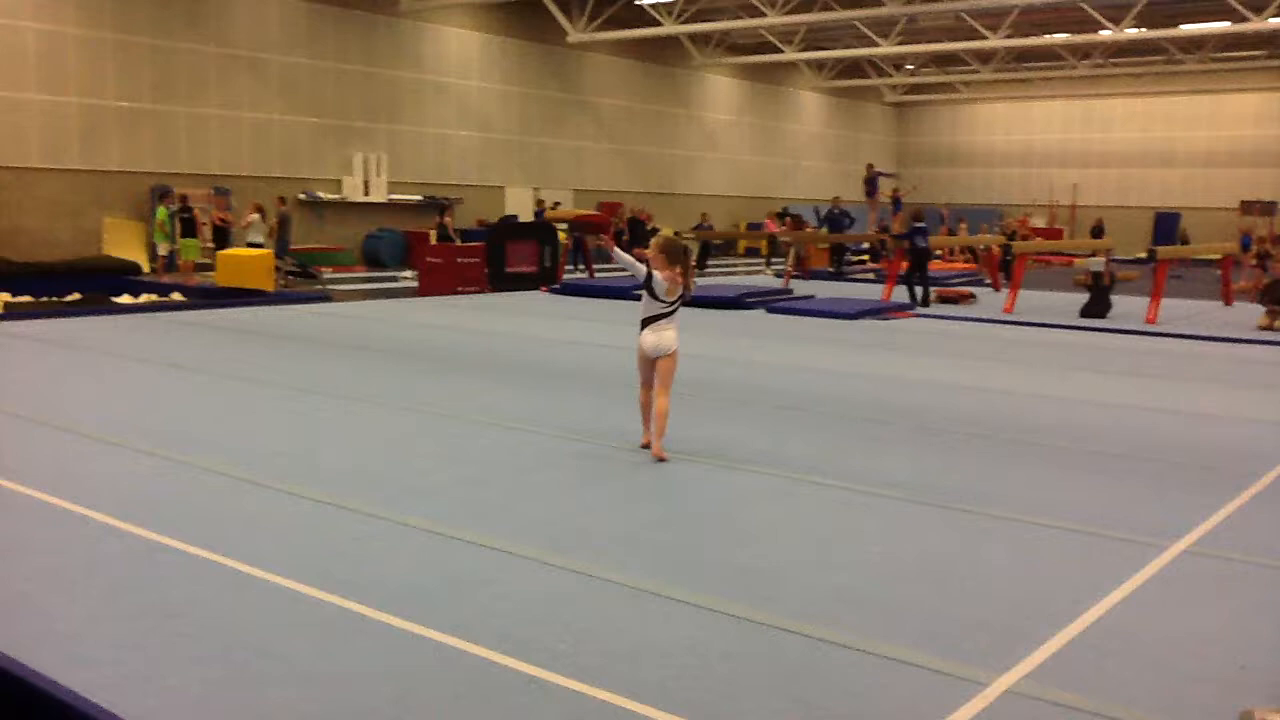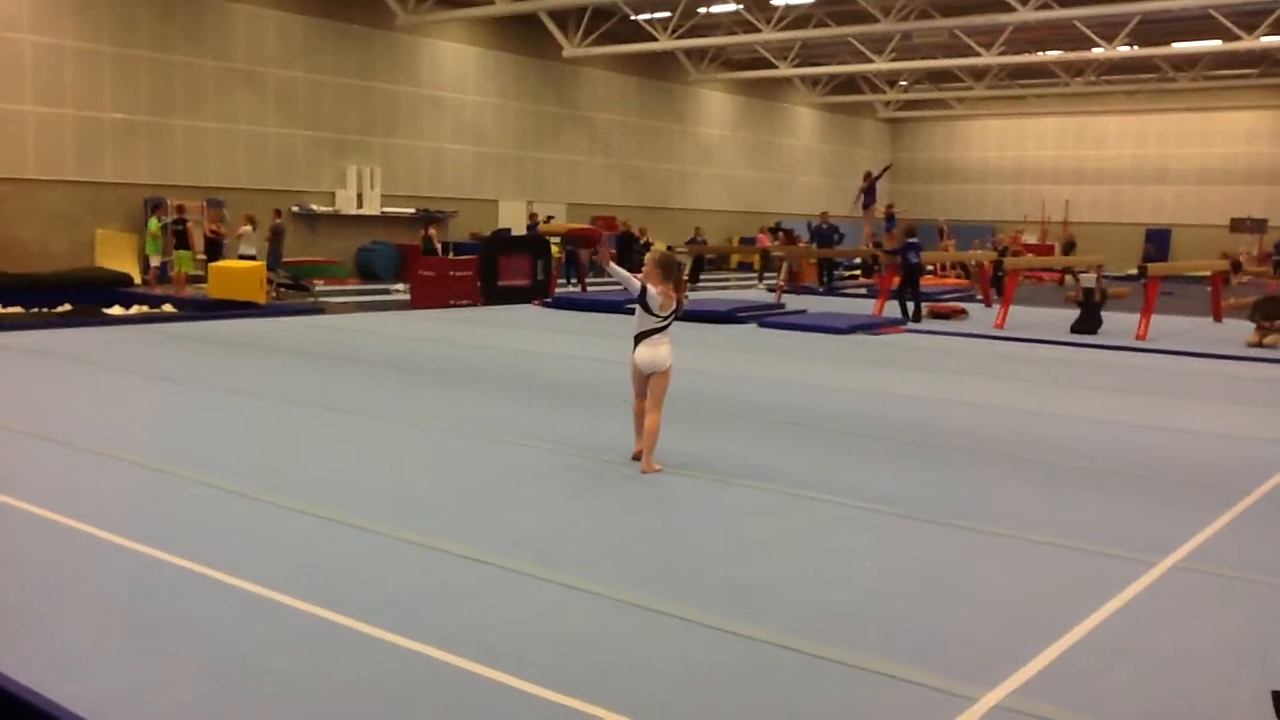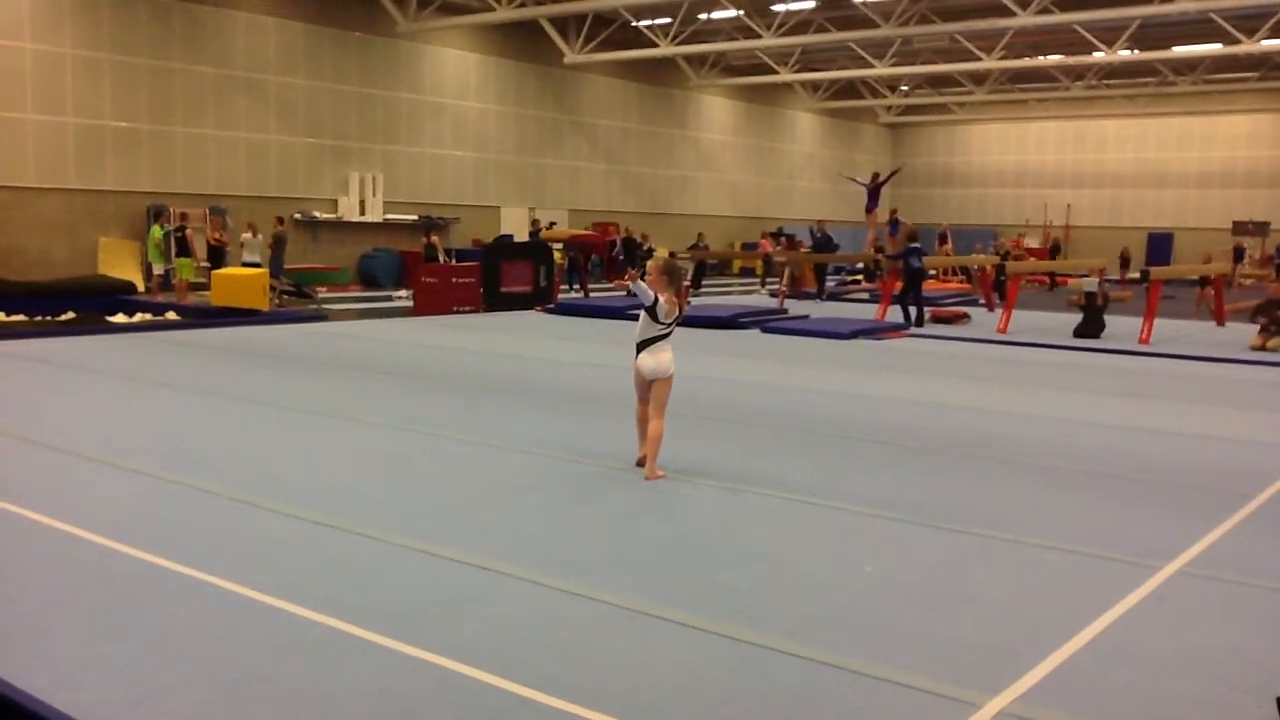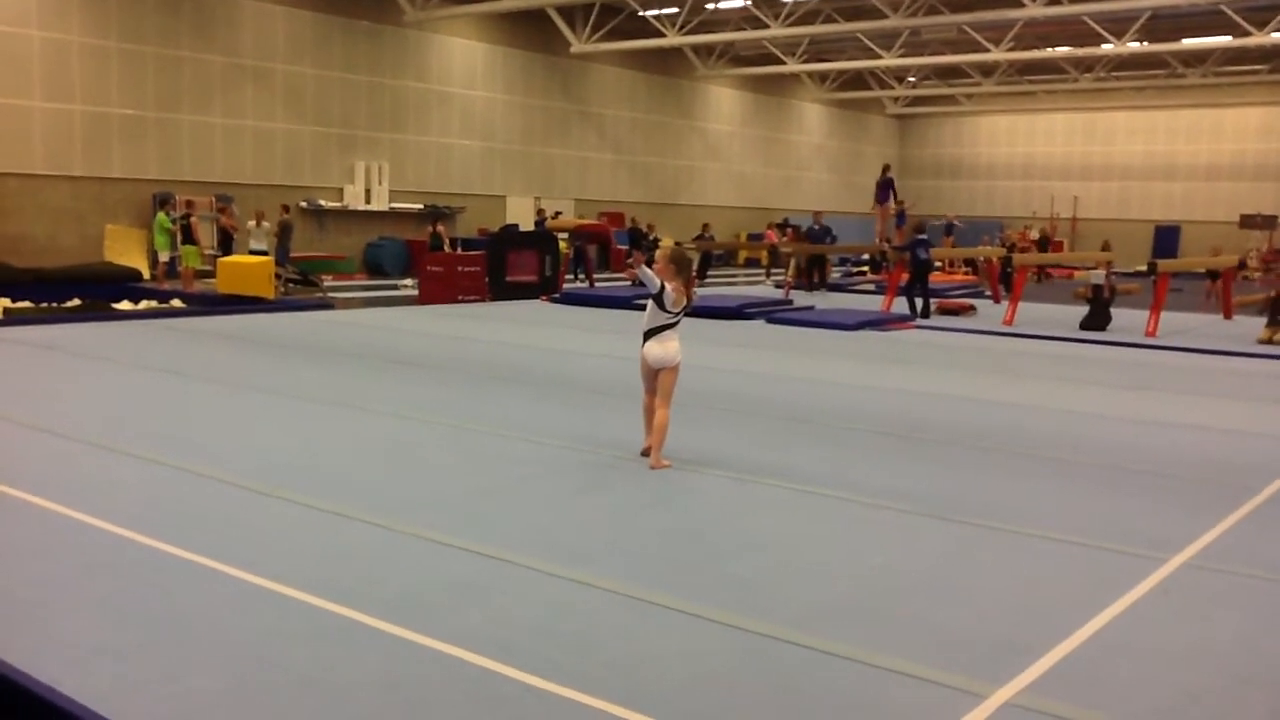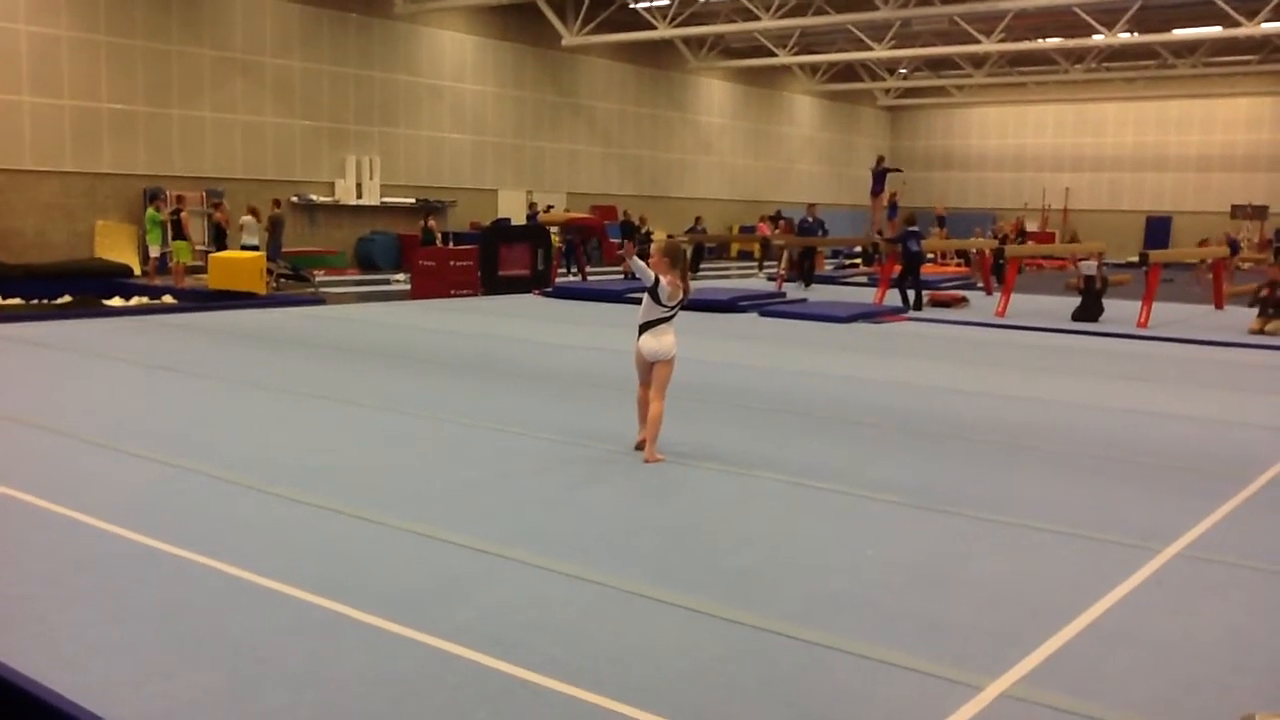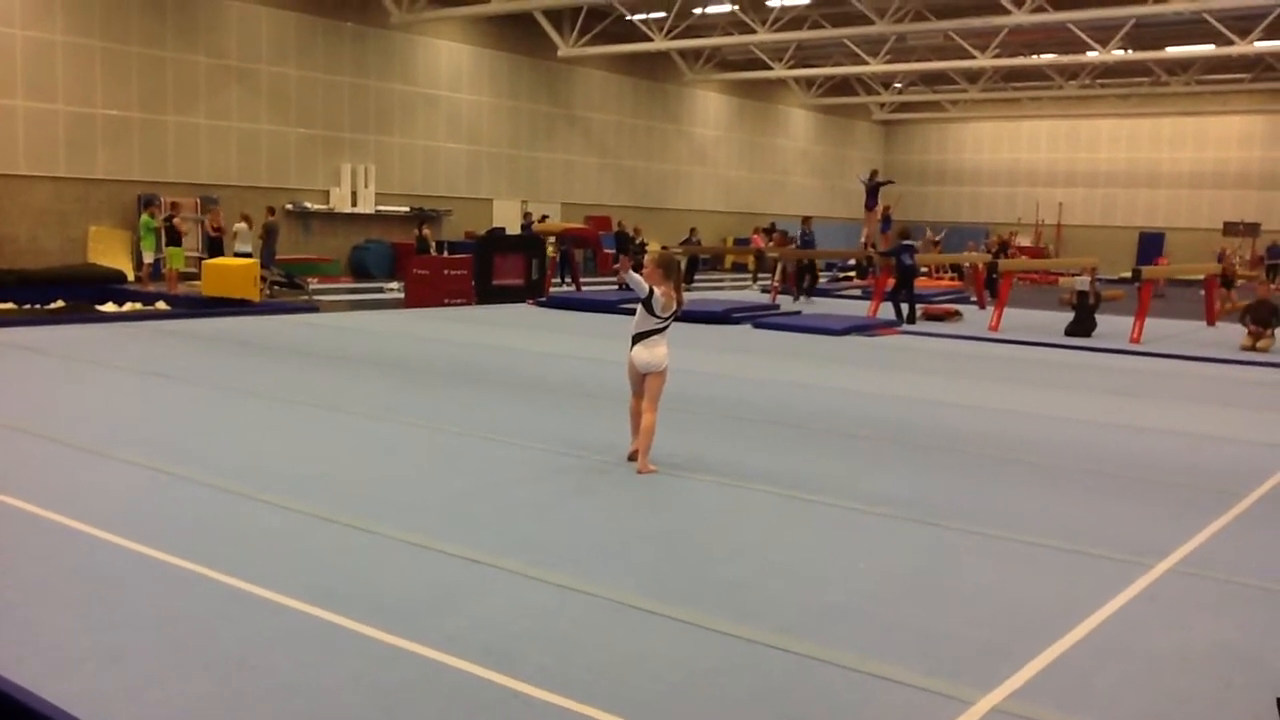
dt=0.7s
person 1, frame 1
left shoulder: (654, 278)
right shoulder: (682, 280)
left elbow: (634, 266)
right elbow: (672, 266)
left wrist: (613, 250)
right wrist: (651, 257)
left hip: (648, 337)
right hip: (668, 340)
left knee: (646, 387)
right knee: (662, 393)
left ankle: (647, 435)
right ankle: (657, 444)
person 1, frame 2
left shoulder: (648, 293)
right shoulder: (674, 296)
left elbow: (628, 280)
left wrist: (608, 264)
right wrist: (642, 279)
left hip: (642, 352)
right hip: (663, 355)
left knee: (639, 400)
right knee: (654, 409)
left ankle: (639, 445)
right ankle: (647, 460)
person 1, frame 3
left shoulder: (657, 302)
right shoulder: (674, 302)
left elbow: (646, 293)
right elbow: (650, 292)
left wrist: (633, 282)
right wrist: (631, 284)
left hip: (645, 359)
right hip: (664, 361)
left knee: (642, 405)
right knee: (657, 416)
left ankle: (642, 451)
right ankle: (651, 467)
person 1, frame 4
left shoulder: (664, 291)
right shoulder: (683, 292)
left elbow: (652, 281)
left wrist: (640, 267)
right wrist: (640, 271)
left hip: (652, 348)
right hip: (671, 351)
left knee: (649, 395)
right knee: (663, 405)
left ankle: (649, 441)
right ankle: (656, 456)
person 1, frame 5
left shoulder: (659, 284)
right shoulder: (680, 286)
left elbow: (645, 273)
left wrist: (632, 258)
right wrist: (633, 261)
left hip: (647, 342)
right hip: (667, 344)
left knee: (644, 387)
right knee: (657, 398)
left ankle: (642, 434)
right ankle: (650, 450)
person 1, frame 6
left shoulder: (652, 295)
right shoulder: (674, 297)
left elbow: (639, 285)
left wrist: (626, 272)
right wrist: (629, 274)
left hip: (639, 353)
right hip: (659, 356)
left knee: (636, 398)
right knee: (650, 409)
left ankle: (635, 444)
right ankle: (643, 461)
